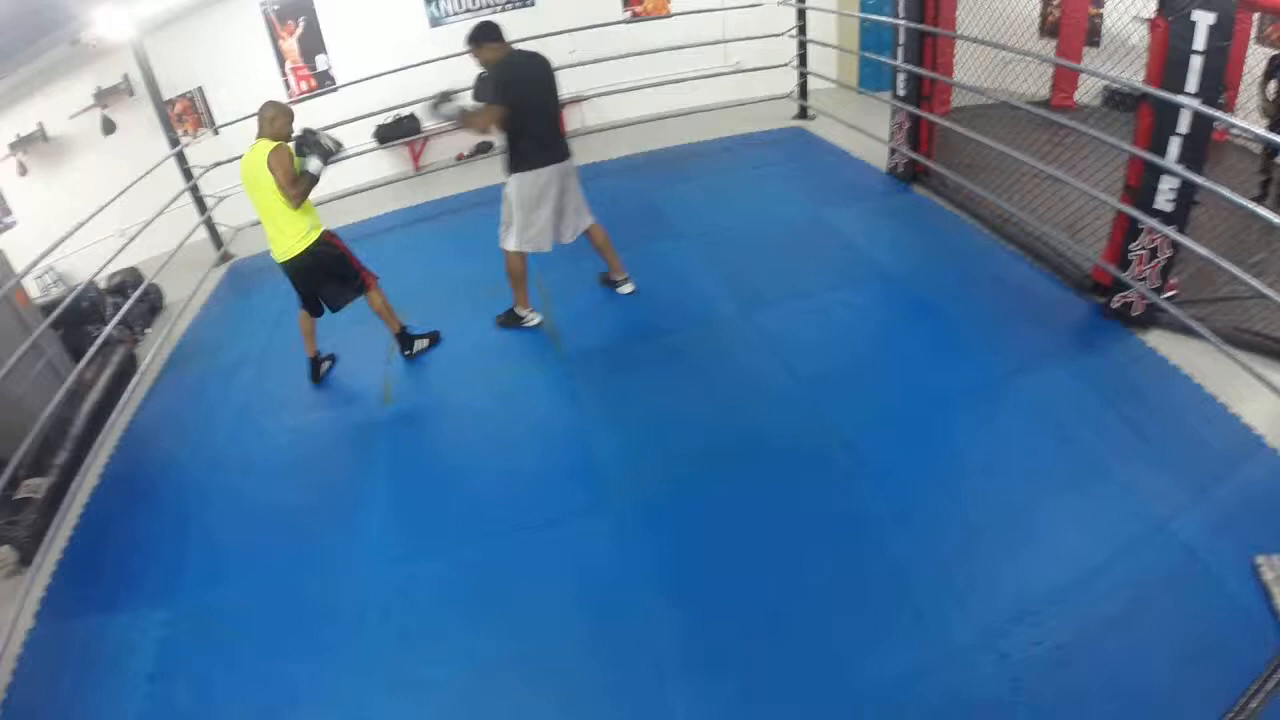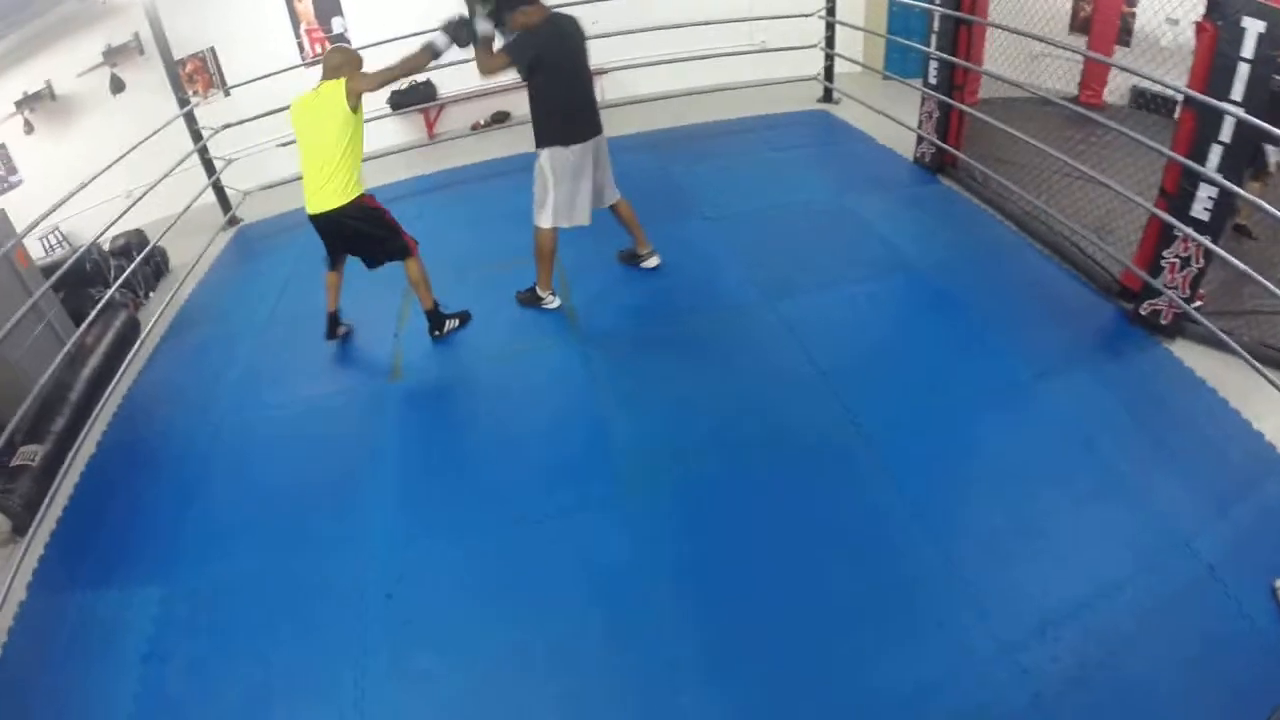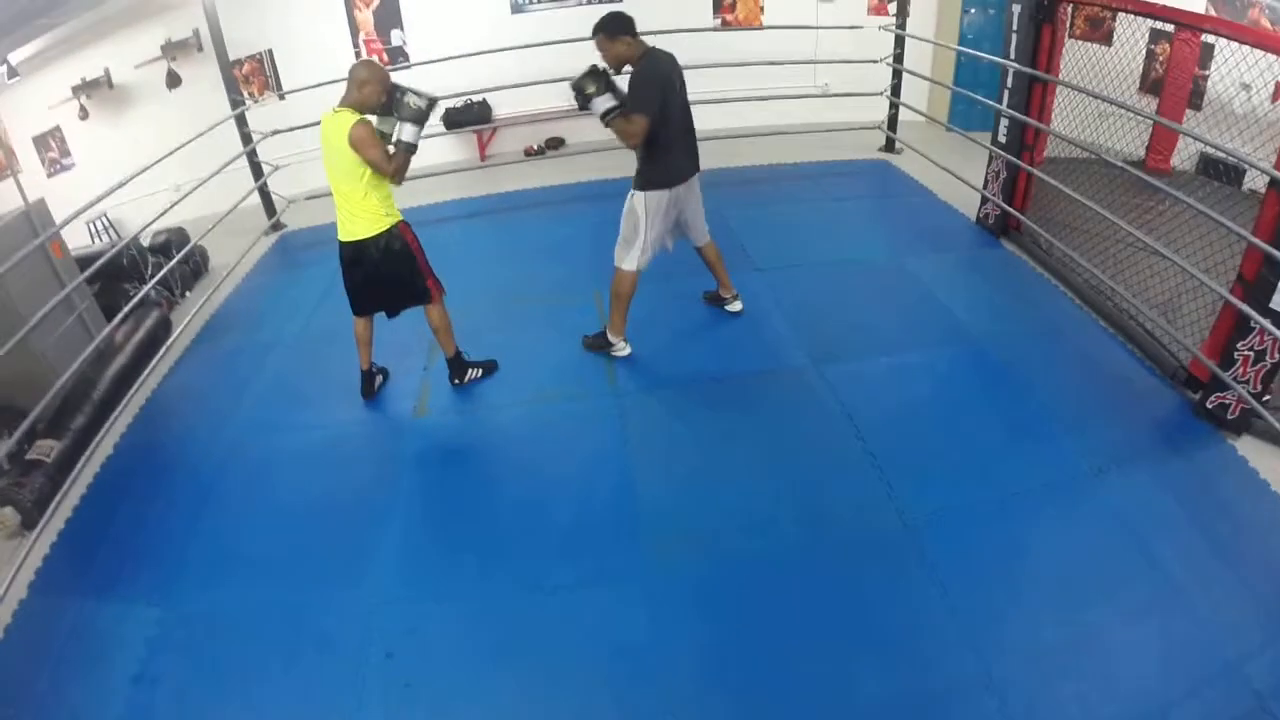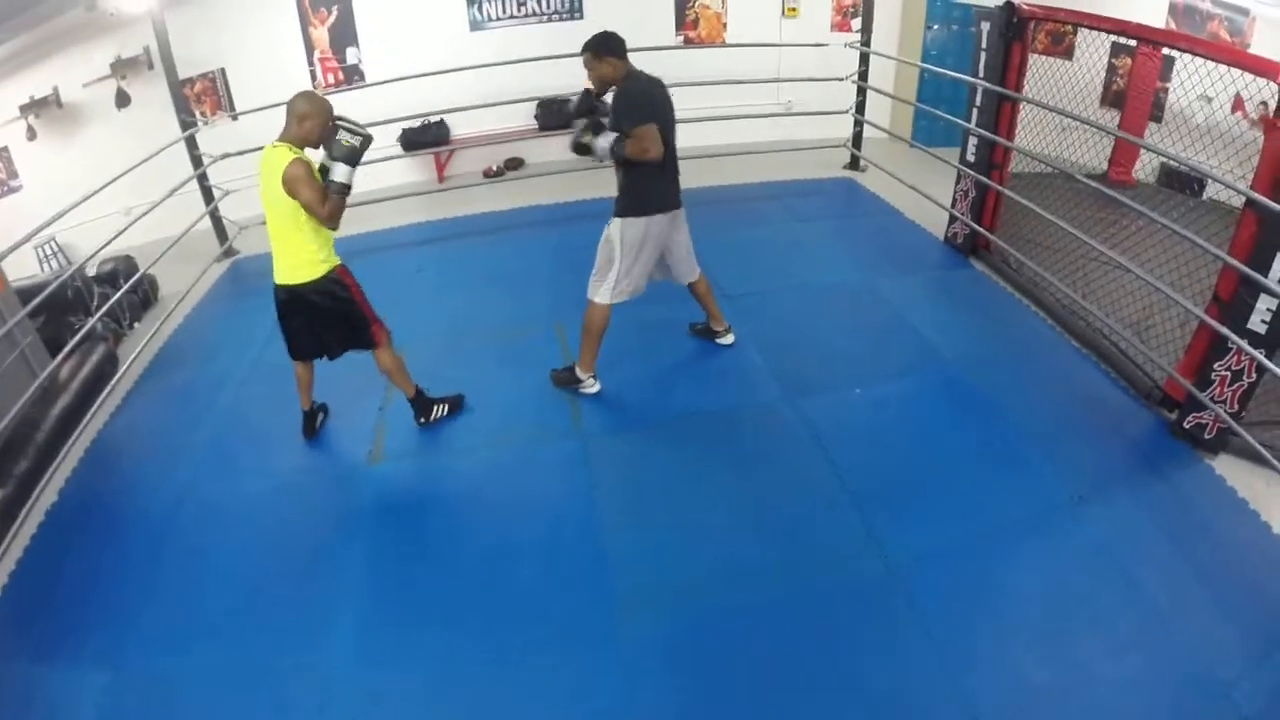
dt=0.7s
person 1, frame 1
left shoulder: (502, 72)
right shoulder: (539, 61)
left elbow: (486, 122)
left wrist: (451, 110)
left hip: (528, 168)
right hip: (559, 158)
left knee: (511, 242)
right knee: (583, 220)
left ankle: (524, 311)
right ankle: (621, 277)
person 1, frame 2
left shoulder: (537, 38)
left elbow: (487, 67)
left hip: (559, 141)
right hip: (590, 131)
left knee: (546, 217)
right knee: (611, 195)
left ankle: (545, 291)
right ankle: (645, 251)
person 1, frame 3
left shoulder: (645, 75)
right shoulder: (663, 59)
left elbow: (633, 136)
left wrist: (601, 102)
right wrist: (612, 96)
left hip: (657, 181)
right hip: (685, 171)
left knee: (627, 258)
right knee: (699, 236)
left ankle: (615, 337)
right ankle: (729, 294)
person 1, frame 4
left shoulder: (629, 95)
right shoulder: (653, 85)
left elbow: (651, 149)
left wrist: (606, 143)
right wrist: (604, 131)
left hip: (638, 211)
right hip: (669, 203)
left knee: (601, 289)
right knee: (687, 268)
left ankle: (584, 373)
right ankle: (719, 327)
person 2, frame 1
left shoulder: (247, 162)
right shoulder: (278, 152)
right elbow: (294, 196)
left wrist: (307, 161)
right wrist: (315, 161)
left hip: (286, 255)
right hip: (311, 242)
left knee: (309, 304)
right knee: (368, 284)
left ankle: (315, 364)
right ankle: (406, 342)
person 2, frame 2
left shoulder: (297, 107)
right shoulder: (346, 88)
right elbow: (402, 69)
right wrist: (444, 38)
left hip: (317, 209)
right hip: (348, 203)
left knee: (337, 260)
right knee: (408, 251)
left ankle: (333, 322)
right ankle: (436, 321)
person 2, frame 3
left shoulder: (329, 121)
right shoulder: (358, 127)
right elbow: (396, 174)
left wrist: (388, 114)
right wrist: (410, 125)
left hip: (349, 238)
right hip: (381, 232)
left knee: (363, 310)
right knee: (432, 295)
left ankle: (368, 378)
right ankle: (458, 368)
person 2, frame 4
left shoulder: (270, 156)
right shoulder: (295, 166)
right elbow: (330, 218)
left wrist: (330, 164)
right wrist: (344, 165)
left hip: (286, 280)
right hip: (319, 276)
left knee: (302, 351)
right knee: (378, 338)
left ankle: (309, 417)
right ankle: (422, 406)
